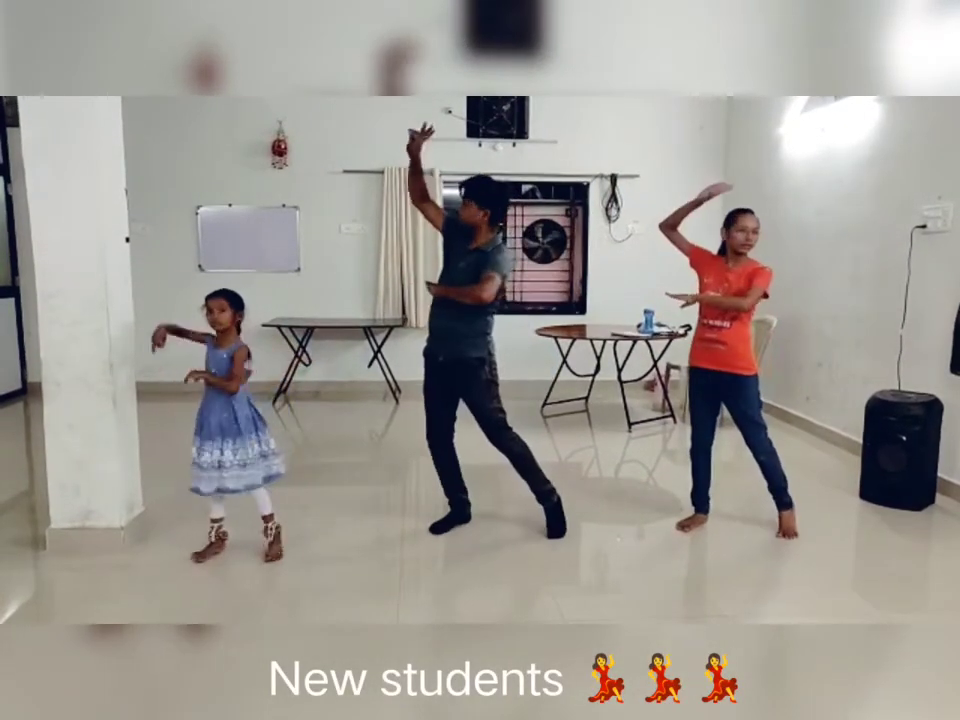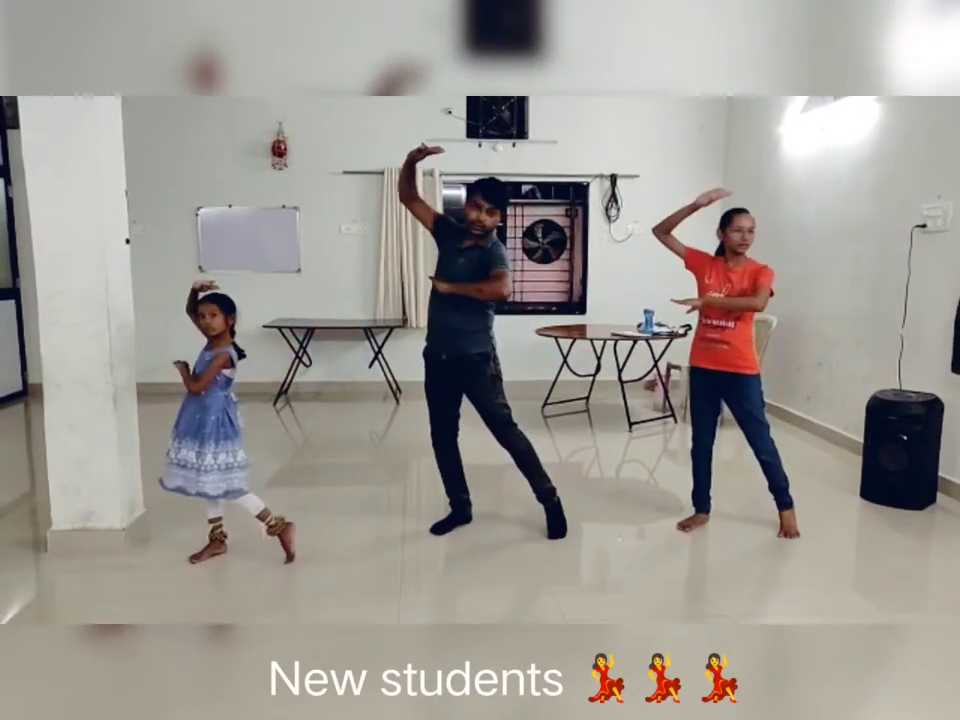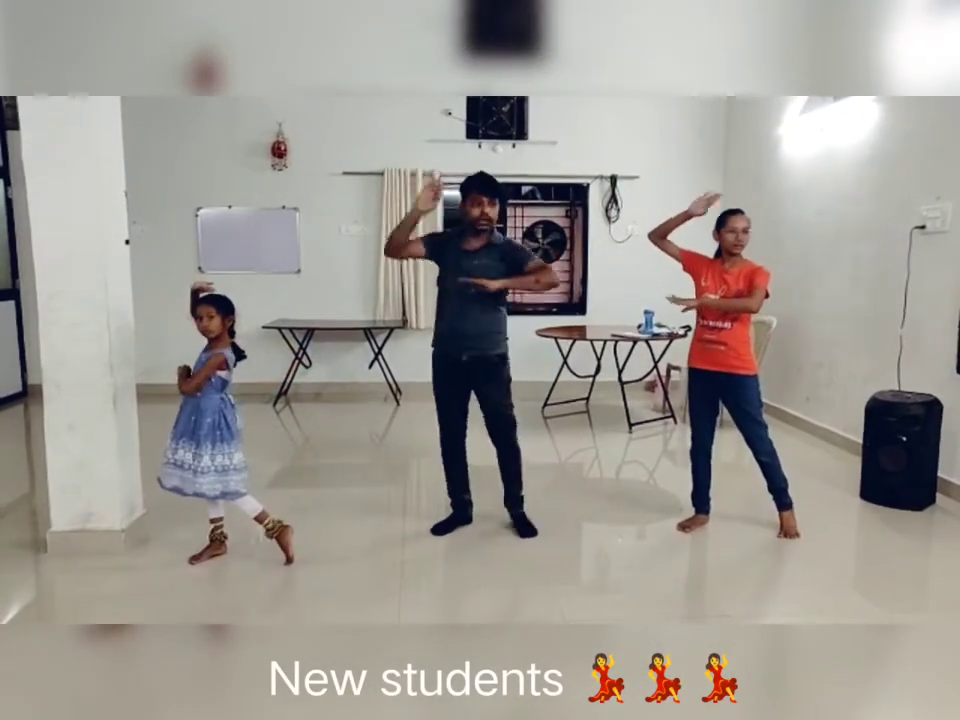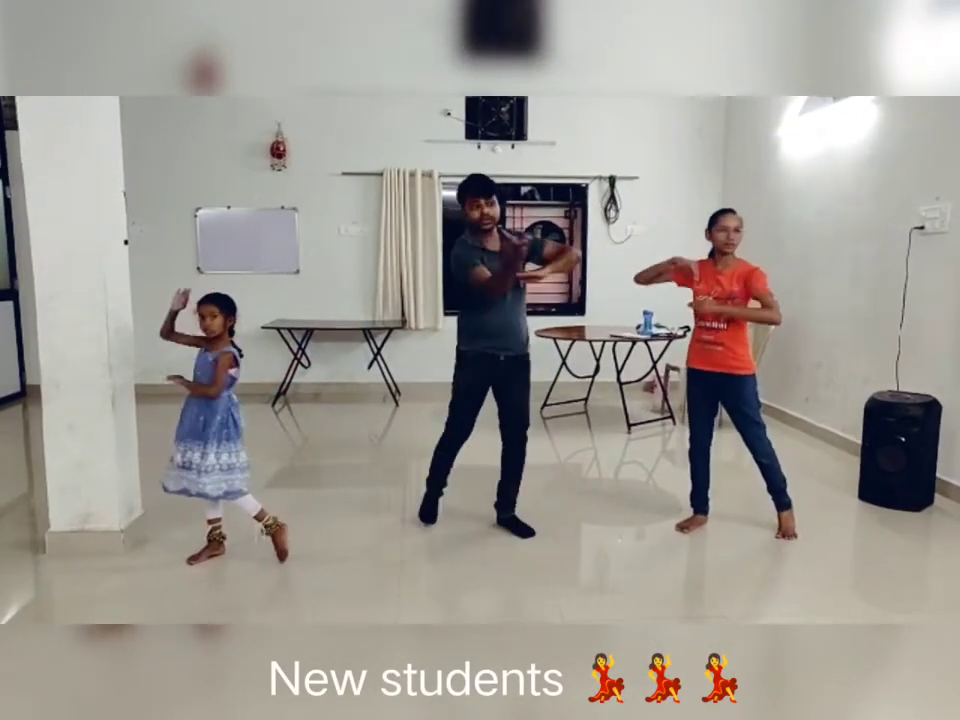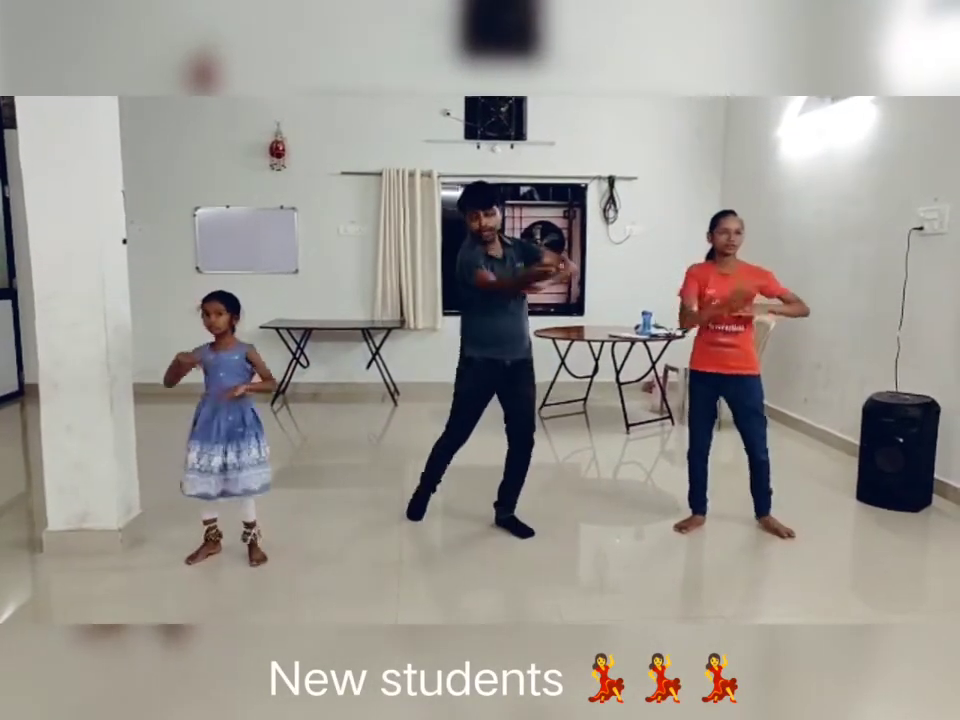
dt=0.2s
person 1, frame 1
left shoulder: (494, 254)
right shoulder: (456, 235)
left elbow: (485, 294)
right elbow: (419, 198)
left wrist: (442, 289)
right wrist: (414, 155)
left hip: (473, 360)
right hip: (437, 358)
left knee: (499, 434)
right knee: (438, 437)
left ankle: (550, 500)
right ankle: (459, 507)
person 1, frame 2
left shoulder: (493, 252)
right shoulder: (450, 234)
left elbow: (502, 288)
right elbow: (407, 196)
left wrist: (452, 286)
right wrist: (412, 160)
left hip: (476, 357)
right hip: (437, 356)
left knee: (506, 431)
right knee: (442, 436)
left ankle: (550, 500)
right ankle: (460, 507)
person 1, frame 3
left shoulder: (505, 250)
right shoulder: (444, 244)
left elbow: (551, 277)
right elbow: (392, 249)
left wrist: (504, 282)
right wrist: (418, 210)
left hip: (490, 358)
right hip: (447, 357)
left knee: (504, 433)
right knee: (450, 436)
left ankle: (516, 507)
right ankle: (461, 509)
person 1, frame 4
left shoulder: (520, 241)
right shoulder: (463, 250)
left elbow: (571, 252)
right elbow: (493, 289)
left wrist: (542, 272)
right wrist: (511, 262)
left hip: (516, 355)
right hip: (475, 356)
left knee: (516, 436)
right knee: (456, 429)
left ankle: (506, 510)
right ankle: (433, 492)
person 1, frame 5
left shoulder: (517, 248)
right shoulder: (468, 254)
left elbow: (567, 265)
right elbow: (494, 287)
left wrist: (538, 277)
right wrist: (535, 274)
left hip: (518, 361)
right hip: (477, 361)
left knee: (522, 439)
right knee: (456, 434)
left ankle: (505, 511)
right ankle: (425, 487)
person 2, frame 1
left shoulder: (759, 272)
right shoulder: (706, 262)
left elbow: (746, 303)
right elbow: (667, 227)
left wrist: (699, 297)
right wrist: (701, 200)
left hip: (739, 372)
right hip: (702, 368)
left knee: (758, 442)
right knee: (700, 442)
left ankle: (785, 507)
right ankle: (701, 509)
person 2, frame 2
left shoulder: (760, 271)
right shoulder: (704, 264)
left elbow: (758, 303)
right elbow: (660, 232)
left wrist: (707, 300)
right wrist: (697, 205)
left hip: (741, 371)
right hip: (703, 368)
left knee: (761, 442)
right knee: (701, 442)
left ankle: (786, 507)
right ankle: (701, 508)
person 2, frame 3
left shoulder: (755, 272)
right shoulder: (701, 265)
left elbow: (754, 305)
right elbow: (656, 238)
left wrist: (702, 301)
right wrist: (689, 214)
left hip: (739, 372)
right hip: (701, 369)
left knee: (759, 442)
right knee: (700, 442)
left ankle: (785, 507)
right ankle: (701, 509)
person 2, frame 4
left shoulder: (751, 273)
right shoulder: (694, 270)
left elbow: (774, 314)
right elbow: (641, 279)
left wrist: (722, 307)
right wrist: (673, 265)
left hip: (738, 372)
right hip: (699, 370)
left knee: (757, 441)
right knee: (699, 443)
left ankle: (783, 507)
right ankle: (699, 510)
person 2, frame 5
left shoulder: (757, 274)
right shoulder: (696, 274)
left elbow: (802, 308)
right elbow: (686, 323)
right wrist: (726, 299)
left hip: (744, 373)
right hip: (704, 372)
left knee: (757, 445)
right knee: (699, 444)
left ankle: (764, 513)
right ankle: (697, 511)
person 3, frame 1
left shoulder: (240, 350)
right shoulder: (211, 342)
left elbow: (233, 386)
right elbow: (182, 330)
left wrist: (204, 374)
right wrist: (165, 330)
left hip: (237, 419)
right hip: (212, 420)
left knee: (252, 481)
right knee: (212, 480)
left ankle: (273, 534)
right ankle: (217, 538)
person 3, frame 2
left shoulder: (224, 355)
right shoulder: (211, 342)
left elbow: (195, 387)
right elbow: (190, 311)
left wrist: (183, 369)
right wrist: (195, 292)
left hip: (216, 422)
right hip: (201, 420)
left knee: (227, 485)
right knee: (211, 483)
left ankle: (280, 526)
right ankle: (217, 539)
person 3, frame 3
left shoulder: (220, 356)
right shoulder: (213, 344)
left elbow: (188, 388)
right elbow: (193, 312)
left wrist: (182, 372)
right wrist: (197, 294)
left hip: (213, 422)
right hip: (200, 422)
left knee: (224, 486)
right knee: (210, 485)
left ankle: (278, 529)
right ankle: (217, 540)
person 3, frame 4
left shoulder: (224, 354)
right shoulder: (205, 344)
left elbow: (212, 391)
right elbow: (166, 334)
left wrist: (183, 382)
right wrist: (175, 310)
left hip: (218, 422)
right hip: (199, 422)
left knee: (226, 486)
right knee: (209, 484)
left ankle: (274, 527)
right ankle: (216, 540)
person 3, frame 5
left shoulder: (246, 351)
right shoulder: (202, 353)
left elbow: (270, 382)
right elbow: (168, 382)
left wrist: (246, 387)
right wrist: (178, 364)
left hip: (240, 423)
right hip: (210, 422)
left knee: (245, 485)
right knee: (206, 482)
left ankle: (252, 540)
right ankle: (211, 539)
